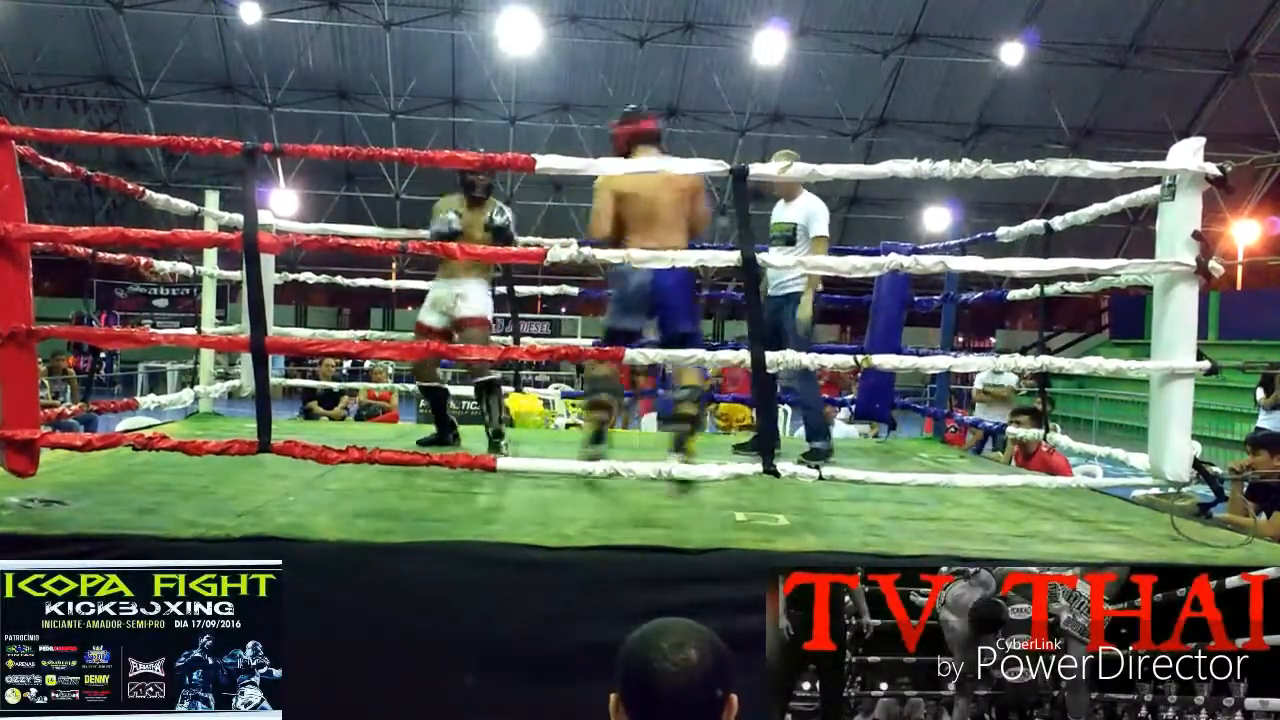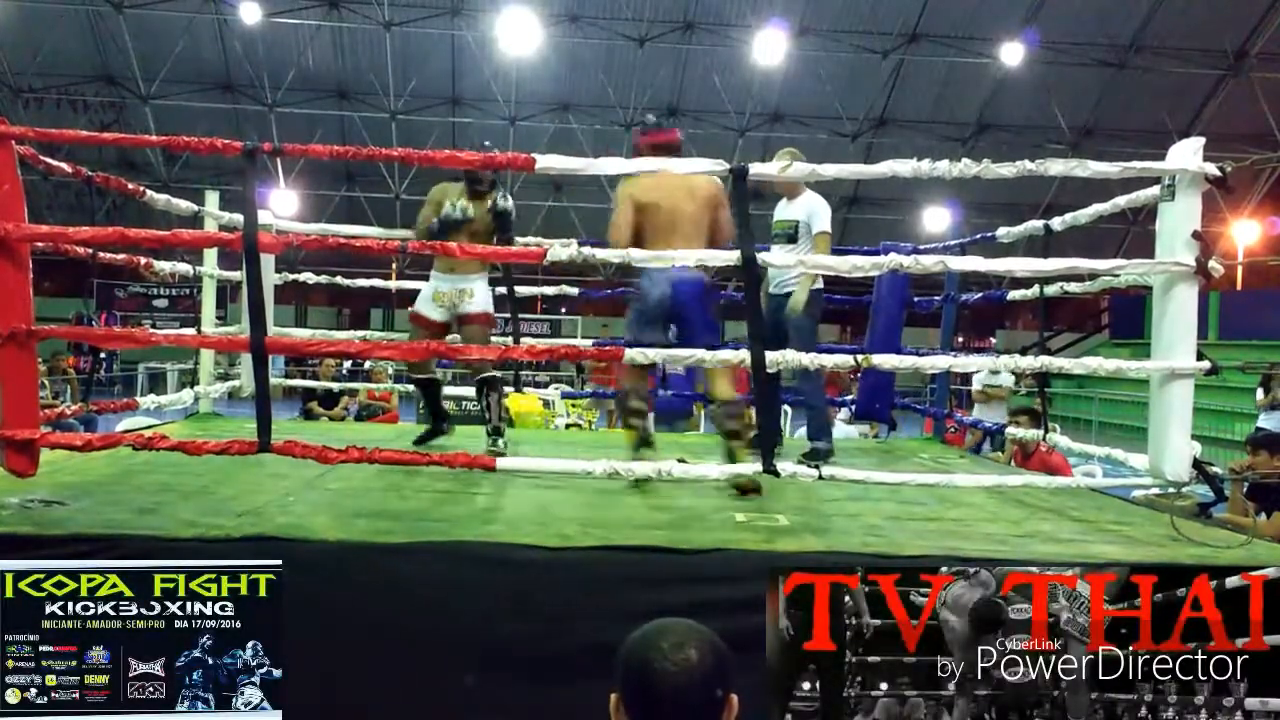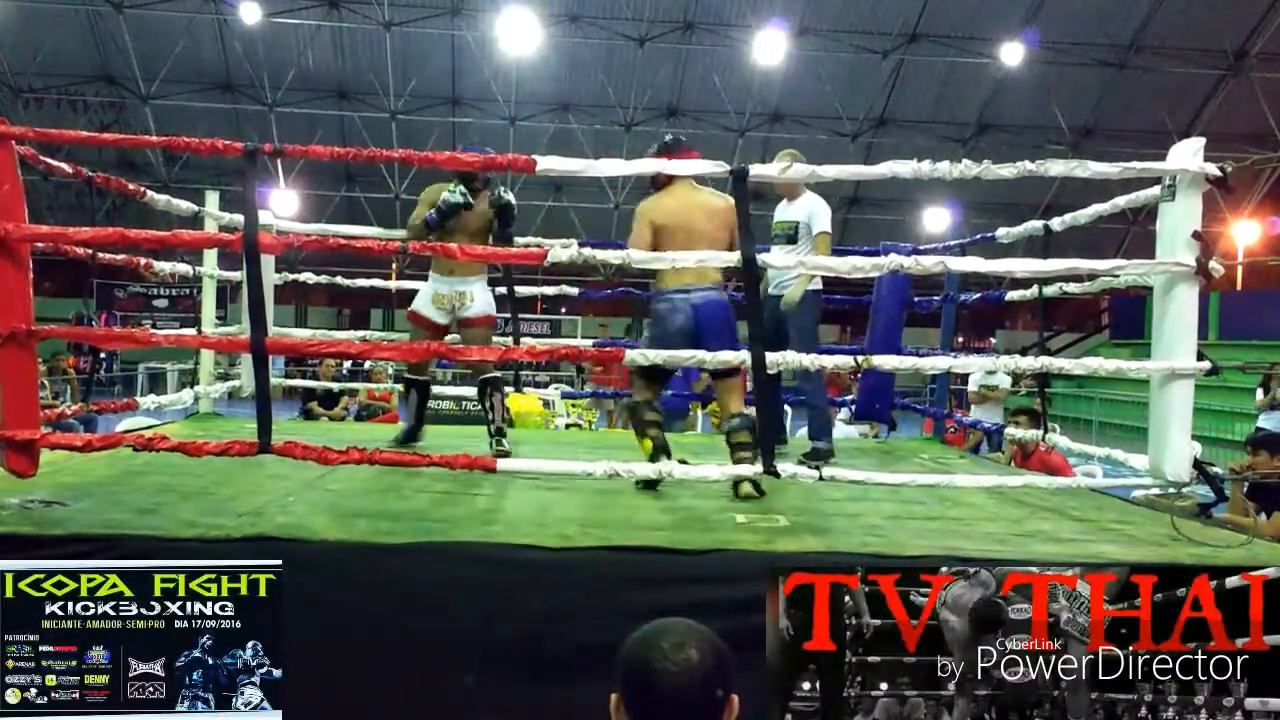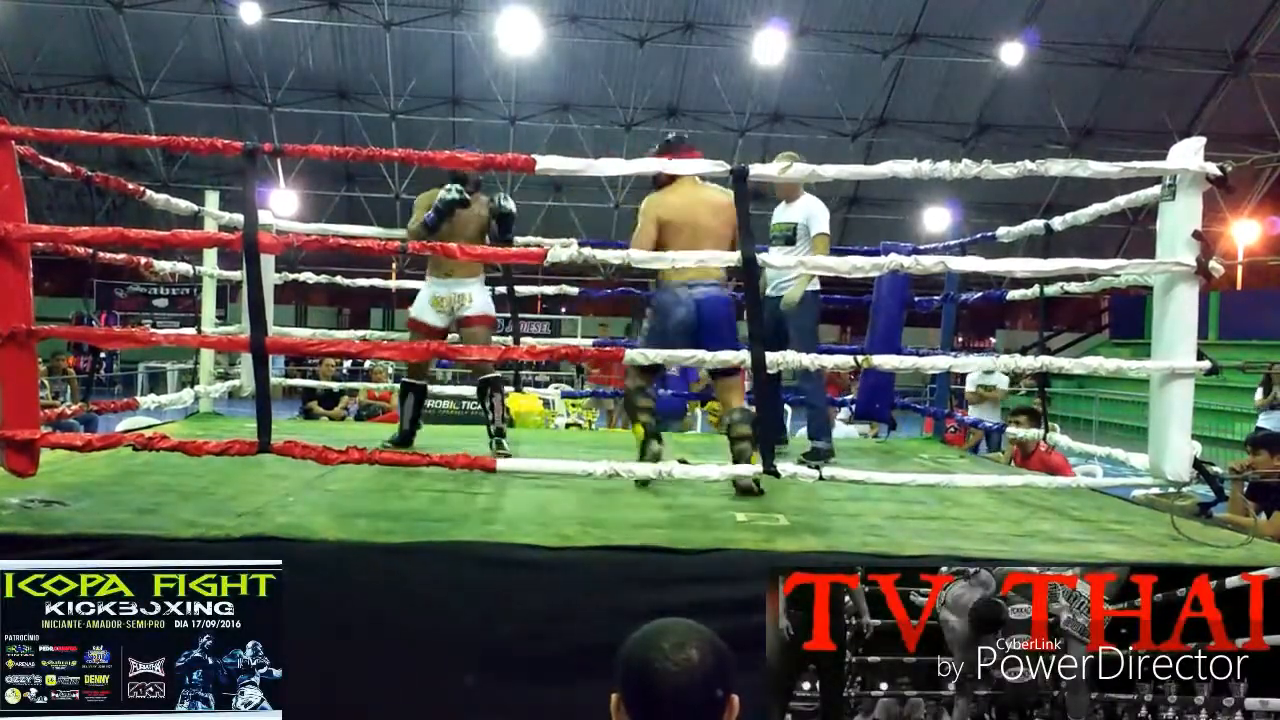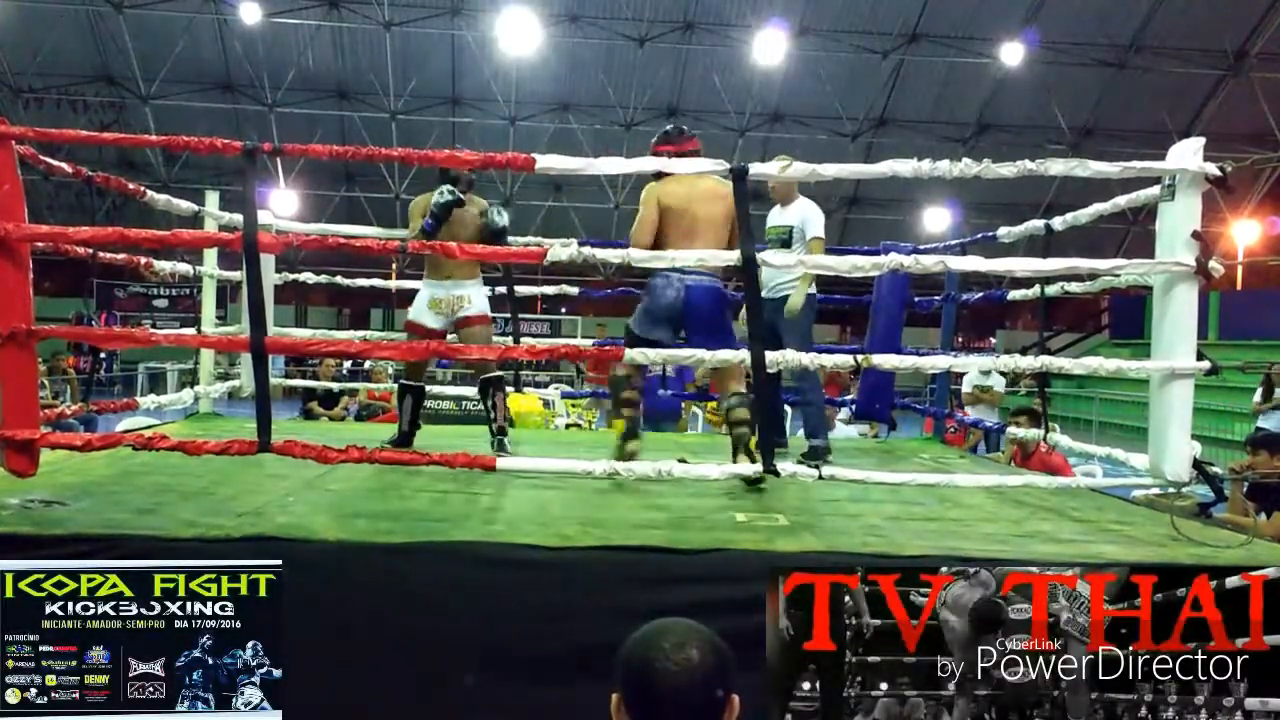
dt=0.1s
person 1, frame 1
left shoulder: (612, 179)
right shoulder: (689, 175)
left elbow: (599, 235)
right elbow: (700, 228)
left hip: (634, 273)
right hip: (676, 274)
left knee: (609, 359)
right knee: (687, 367)
left ankle: (596, 441)
right ankle: (681, 451)
person 1, frame 2
left shoulder: (632, 187)
right shoulder: (710, 185)
left elbow: (618, 242)
right elbow: (725, 242)
left hip: (653, 284)
right hip: (694, 283)
left knee: (634, 373)
right knee: (719, 376)
left ankle: (642, 453)
right ankle: (738, 464)
person 1, frame 3
left shoulder: (651, 207)
right shoulder: (726, 205)
left hip: (672, 307)
right hip: (714, 304)
left knee: (644, 388)
right knee: (731, 397)
left ankle: (658, 458)
right ankle: (745, 476)
person 1, frame 4
left shoulder: (656, 203)
right shoulder: (729, 200)
left elbow: (639, 256)
left hip: (674, 299)
right hip: (717, 300)
left knee: (637, 375)
right knee: (732, 393)
left ankle: (650, 442)
right ankle: (745, 470)
person 1, frame 5
left shoulder: (657, 191)
right shoulder: (728, 190)
left elbow: (639, 245)
right elbow: (734, 246)
left hip: (667, 287)
right hip: (710, 289)
left knee: (627, 362)
right knee: (730, 380)
left ankle: (629, 438)
right ankle: (744, 456)
person 2, frame 1
left shoulder: (813, 206)
right shoulder: (779, 207)
left elbow: (820, 256)
left wrist: (807, 300)
left hip: (796, 300)
right hip: (774, 298)
left knee: (802, 371)
left ankle: (820, 442)
person 2, frame 2
left shoulder: (814, 205)
right shoulder: (781, 207)
left elbow: (822, 251)
left wrist: (803, 289)
right wrist: (762, 295)
left hip: (803, 297)
right hip: (776, 296)
left knee: (805, 369)
left ankle: (821, 442)
person 2, frame 3
left shoulder: (815, 205)
right shoulder: (780, 208)
left elbow: (822, 251)
left wrist: (801, 285)
right wrist: (759, 295)
left hip: (803, 297)
right hip: (775, 297)
left knee: (807, 369)
left ankle: (822, 442)
right ankle: (774, 432)
person 2, frame 4
left shoulder: (813, 207)
right shoulder: (778, 210)
left elbow: (821, 252)
left wrist: (800, 285)
left hip: (802, 298)
right hip: (773, 298)
left knee: (807, 369)
left ankle: (821, 442)
right ankle: (775, 432)
person 2, frame 5
left shoulder: (808, 210)
right shoulder: (773, 213)
left elbow: (817, 255)
left wrist: (801, 291)
left hip: (796, 301)
right hip: (768, 301)
left knee: (802, 370)
right knee: (765, 369)
left ankle: (818, 443)
right ankle: (775, 434)
person 3, frame 1
left shoulder: (498, 211)
right shoulder: (445, 205)
left wrist: (505, 235)
right wrist: (440, 236)
left hip: (474, 292)
right hip: (440, 291)
left knee: (479, 365)
right knee: (422, 367)
left ankle: (496, 437)
right ankle: (446, 430)
person 3, frame 2
left shoulder: (497, 202)
right shoulder: (441, 192)
left elbow: (506, 249)
right elbow: (419, 235)
left wrist: (505, 221)
right wrist: (443, 222)
left hip: (473, 286)
right hip: (439, 284)
left knee: (479, 361)
right knee: (417, 358)
left ankle: (496, 435)
right ankle: (438, 419)
person 3, frame 3
left shoulder: (492, 200)
right shoulder: (436, 193)
left elbow: (504, 247)
right elbow: (413, 233)
left wrist: (507, 215)
right wrist: (442, 211)
left hip: (474, 288)
right hip: (438, 286)
left knee: (482, 363)
right knee: (416, 360)
left ankle: (498, 436)
right ankle: (412, 427)
person 3, frame 4
left shoulder: (486, 206)
right shoulder: (429, 199)
left elbow: (502, 250)
right elbow: (413, 239)
left wrist: (506, 221)
right wrist: (438, 212)
left hip: (471, 290)
right hip: (435, 289)
left knee: (483, 363)
right knee: (415, 365)
left ankle: (498, 436)
right ankle: (406, 431)
person 3, frame 5
left shoulder: (481, 208)
right shoulder: (423, 203)
left wrist: (499, 235)
right wrist: (436, 216)
left hip: (470, 292)
right hip: (432, 292)
left knee: (485, 363)
right knee: (413, 366)
left ankle: (499, 438)
right ankle: (405, 434)
